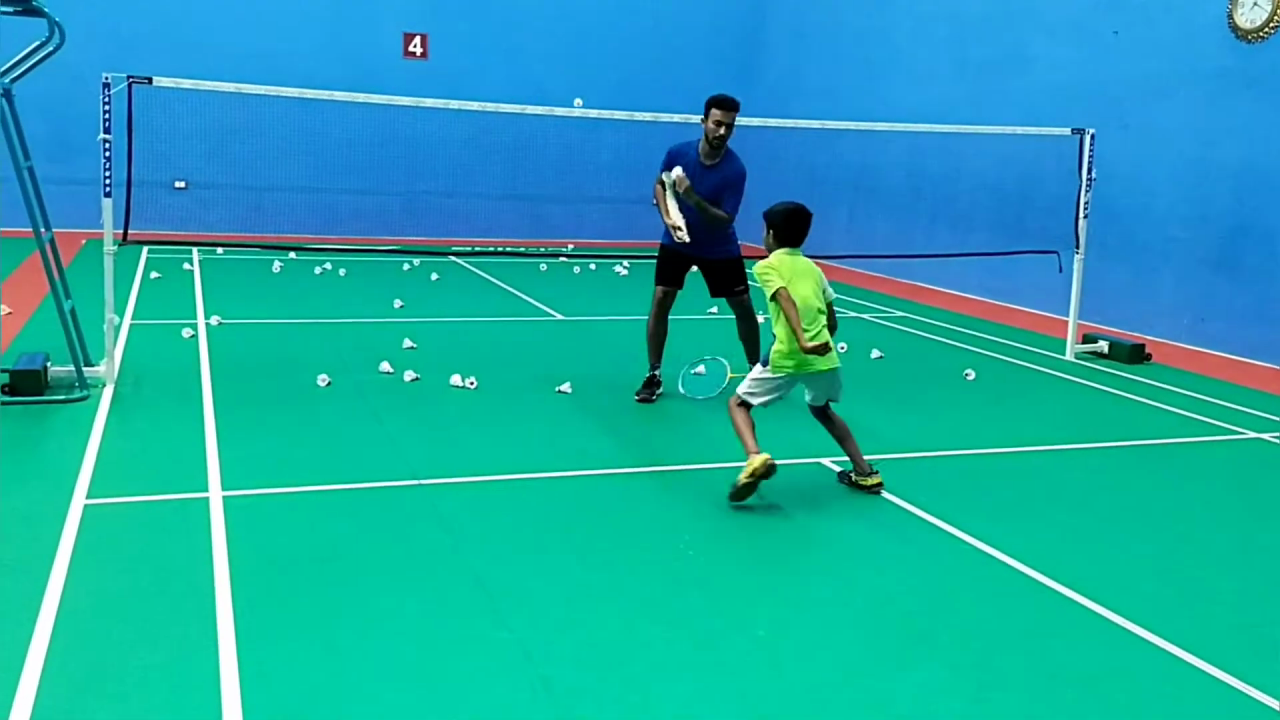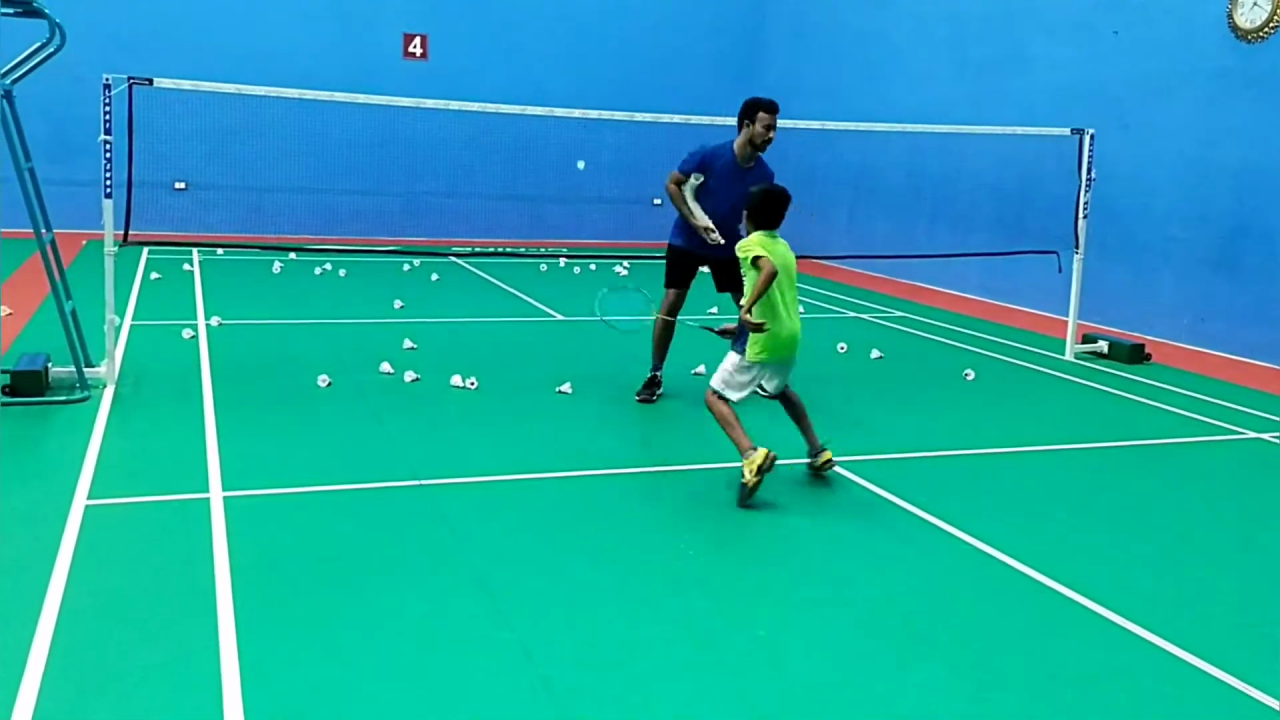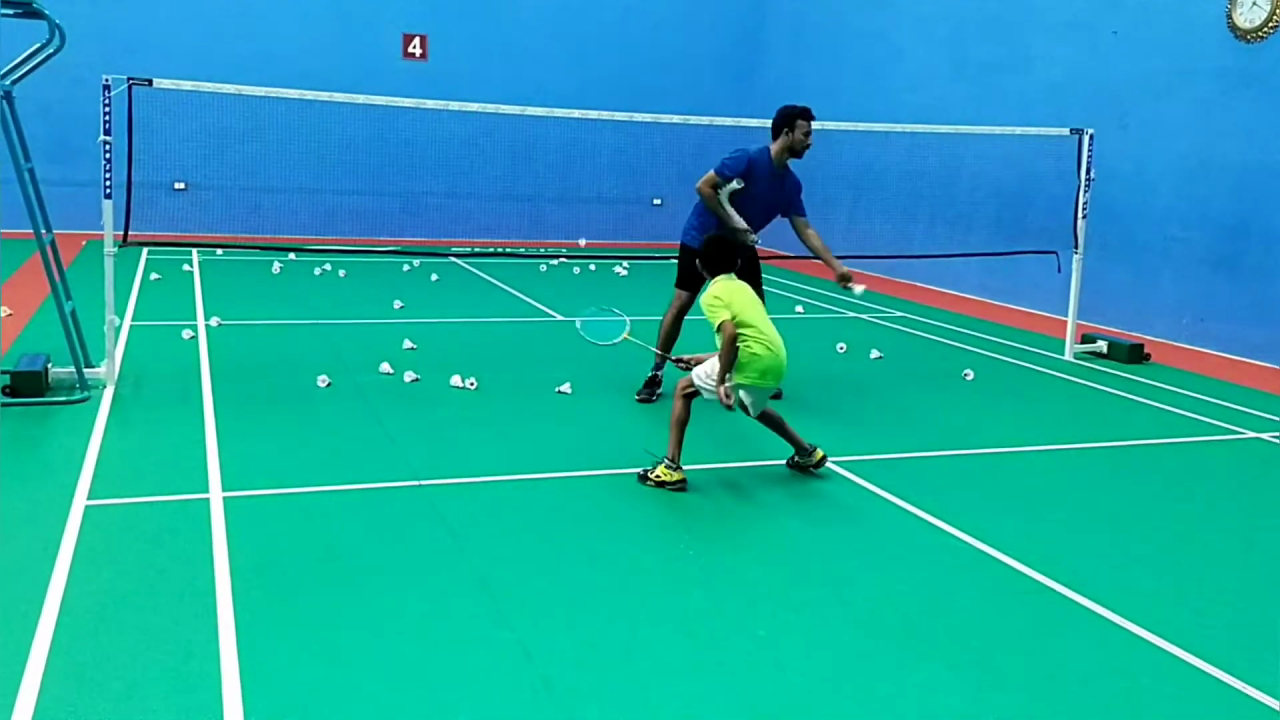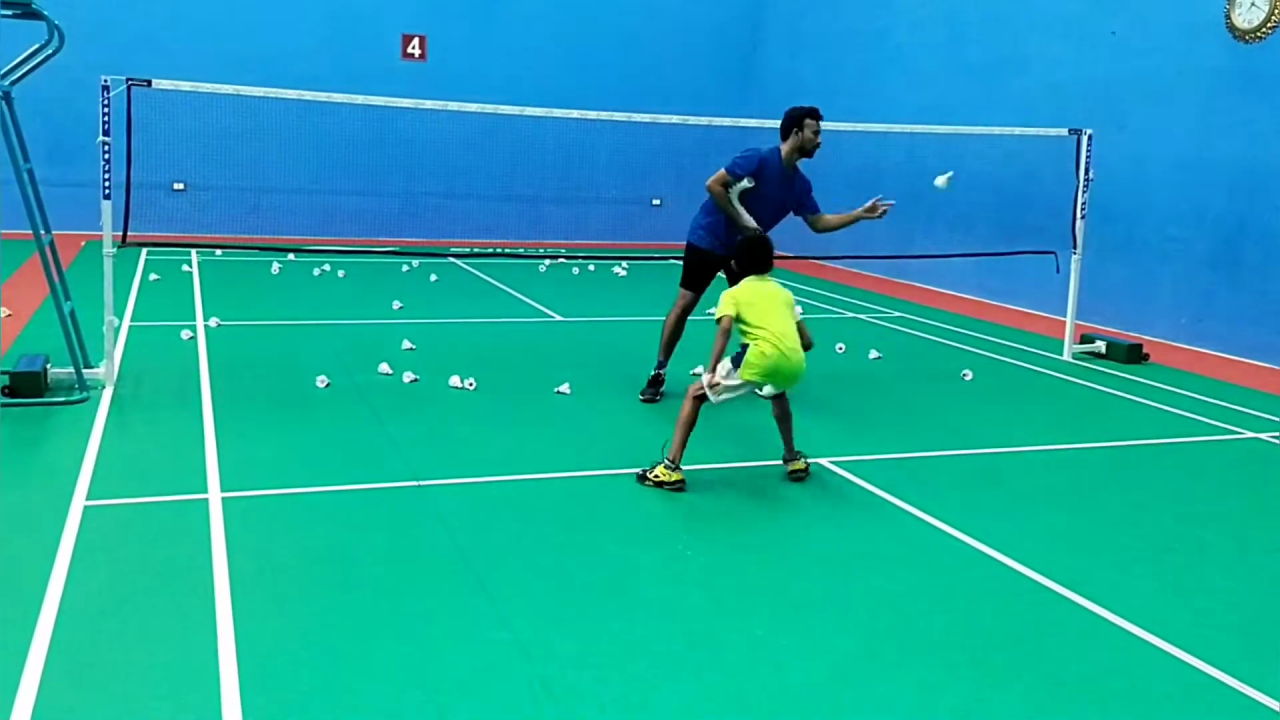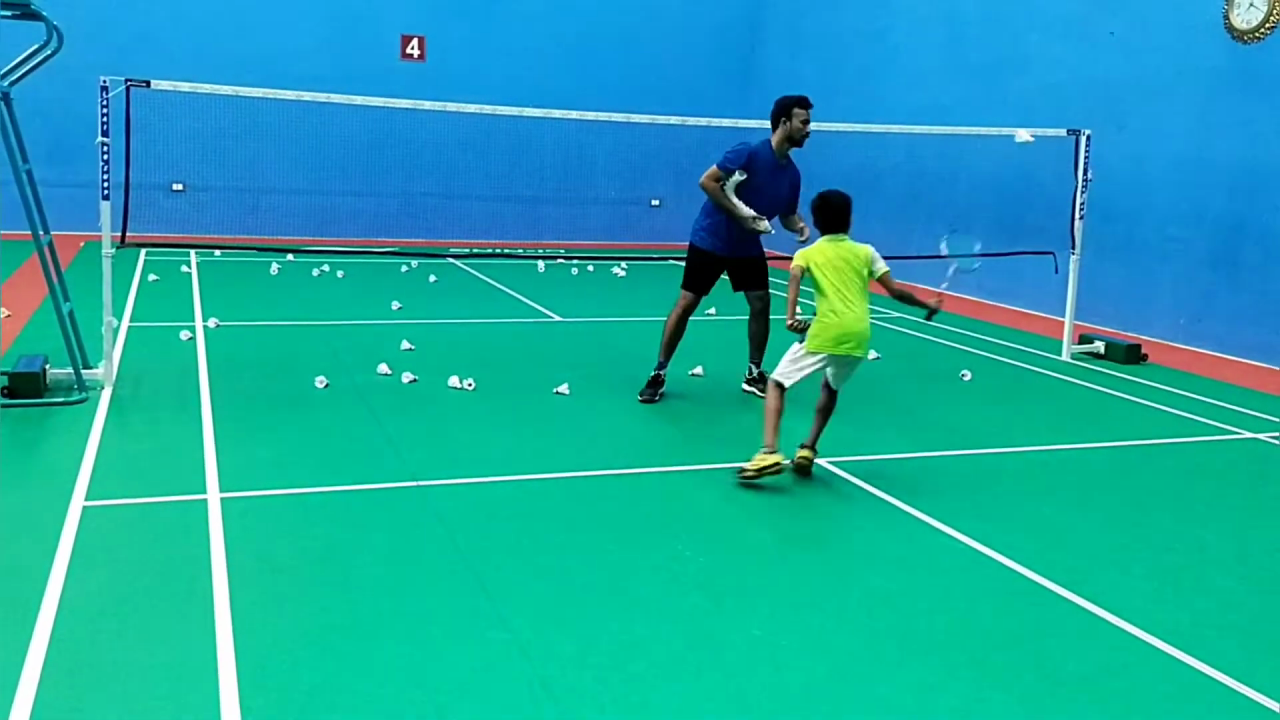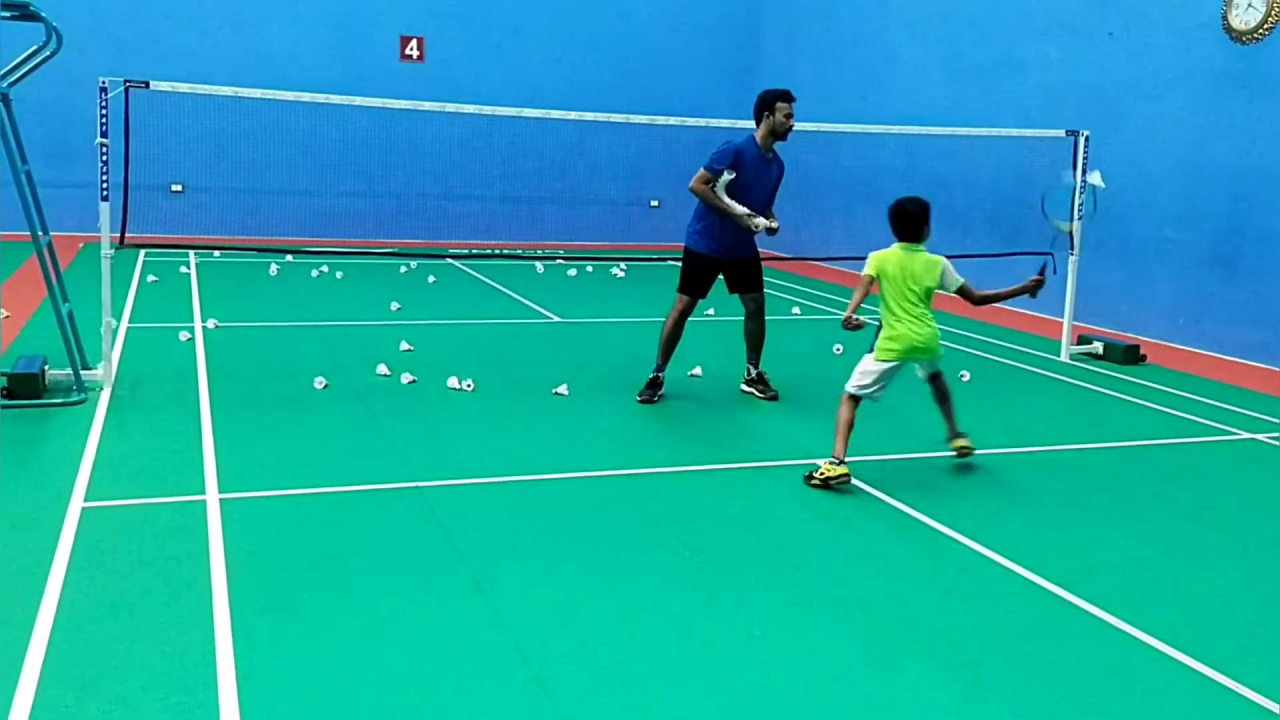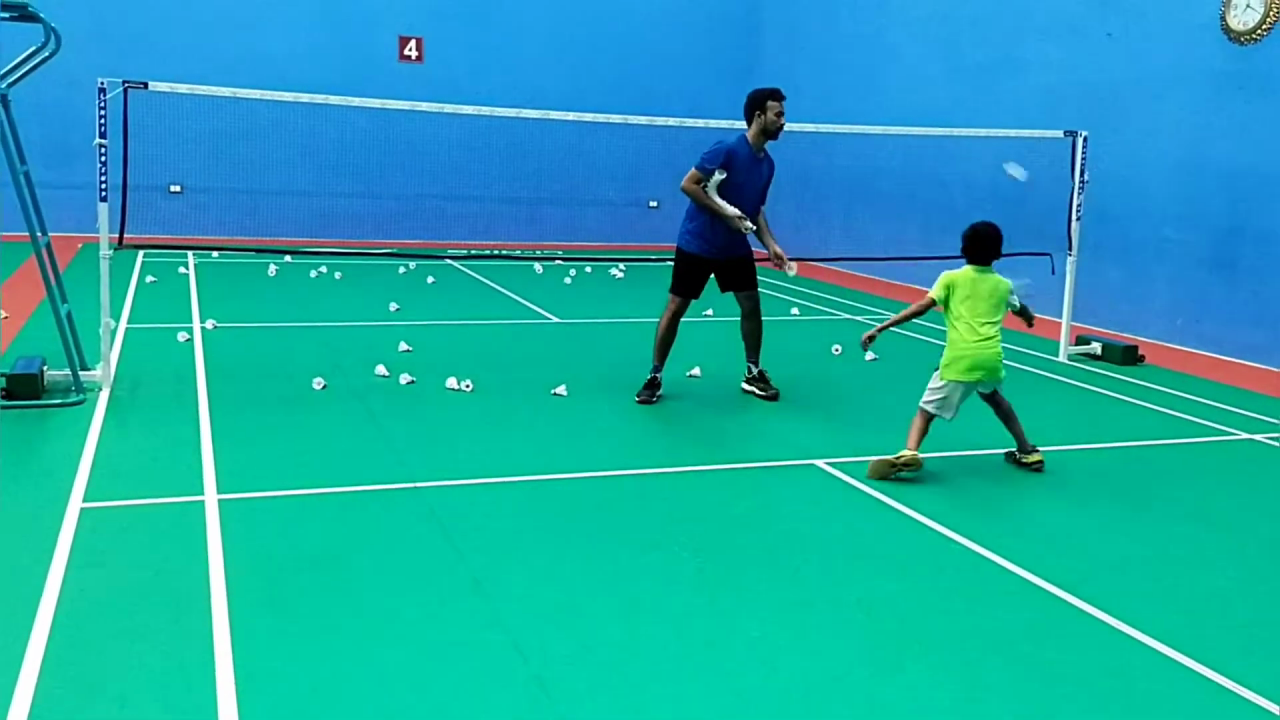
dt=0.2s
person 1, frame 1
left shoulder: (735, 170)
right shoulder: (677, 153)
left elbow: (723, 221)
right elbow: (660, 185)
left wrist: (693, 198)
right wrist: (668, 216)
left hip: (719, 248)
right hip: (677, 242)
left knee: (744, 307)
right knee: (661, 301)
right ankle: (653, 375)
person 1, frame 2
left shoulder: (763, 175)
right shoulder: (706, 155)
right elbow: (672, 184)
right wrist: (694, 221)
left hip: (728, 246)
right hip: (687, 240)
right knee: (671, 303)
right ankle: (655, 375)
person 1, frame 3
left shoulder: (790, 183)
right shoulder: (747, 160)
left elbow: (804, 230)
right elbow: (703, 187)
left wrist: (835, 266)
right wrist: (732, 224)
left hip: (740, 247)
right hip: (702, 239)
right knee: (681, 304)
right ankle: (656, 375)
person 1, frame 4
left shoulder: (800, 183)
right shoulder: (758, 159)
left elbow: (819, 223)
right elbow: (713, 185)
left wrist: (861, 214)
right wrist: (741, 221)
right hip: (707, 240)
right knee: (684, 304)
right ankle: (658, 374)
person 1, frame 5
left shoulder: (790, 173)
right shoulder: (747, 152)
left elbow: (787, 216)
right elbow: (707, 182)
left wrist: (801, 226)
right wrist: (740, 215)
left hip: (746, 247)
right hip: (709, 241)
left knee: (761, 305)
right knee: (686, 305)
left ankle: (754, 374)
right ankle: (658, 374)
person 1, frame 6
left shoulder: (776, 165)
right shoulder: (735, 150)
right elbow: (696, 185)
left wrist: (771, 220)
right wrist: (733, 213)
left hip: (742, 248)
right hip: (704, 243)
left knee: (756, 306)
right knee: (683, 307)
left ankle: (752, 375)
right ankle: (657, 376)
person 1, frame 7
left shoulder: (768, 163)
right shoulder: (727, 150)
right elbow: (688, 184)
left wrist: (770, 244)
right wrist: (725, 214)
left hip: (736, 248)
right hip: (697, 243)
left knee: (752, 305)
right knee: (676, 307)
left ankle: (753, 373)
right ankle: (655, 376)
person 2, frame 1
left shoulder: (767, 267)
right shoulder: (812, 268)
left elbow: (787, 301)
right elbow: (830, 316)
left wrist: (801, 341)
left hip: (788, 354)
right hip: (824, 356)
left knee: (738, 403)
right knee: (821, 409)
left ankle: (756, 458)
right ankle: (866, 473)
person 2, frame 2
left shoulder: (749, 245)
right shoulder: (783, 248)
left elbow: (770, 270)
left wrist: (746, 308)
right wrist: (740, 326)
left hip: (763, 337)
right hip: (789, 335)
left knee: (715, 397)
right knee: (780, 389)
left ankle: (752, 454)
right ankle: (817, 452)
person 2, frame 3
left shoulder: (712, 297)
right shoulder: (743, 288)
left elbow: (729, 335)
left wrist: (720, 383)
right wrist: (702, 360)
left hip: (753, 361)
right hip: (776, 362)
left knee: (684, 389)
right knee: (752, 407)
left ankle: (672, 468)
right ankle: (807, 453)
person 2, frame 4
left shoulder: (732, 295)
right shoulder: (784, 293)
left elbow: (724, 329)
right elbow: (807, 341)
left wrist: (712, 372)
left hip: (763, 360)
right hip: (795, 365)
left knee: (694, 395)
right knee: (776, 393)
left ankle: (671, 469)
right ankle: (793, 459)
person 2, frame 5
left shoulder: (806, 254)
right shoulder: (865, 252)
left elbow: (795, 277)
right elbow: (894, 291)
left wrist: (790, 316)
right wrist: (930, 306)
left hip: (822, 333)
right hip: (854, 337)
left knee: (776, 385)
right knee: (830, 389)
left ankle: (769, 453)
right ankle: (807, 450)
person 2, frame 6
left shoulder: (878, 259)
right shoulder: (937, 264)
left elbow: (864, 286)
right elbow: (974, 298)
left wrist: (849, 314)
right wrist: (1024, 288)
left hip: (892, 342)
right hip: (927, 340)
left knee: (850, 397)
right knee: (934, 376)
left ankle: (837, 463)
right ankle: (956, 437)
person 2, frame 7
left shoulder: (951, 278)
right shoulder: (1003, 287)
left elbow: (920, 308)
right elbow: (1023, 312)
left wrist: (879, 328)
right wrist: (1031, 318)
left hip: (959, 361)
right hip: (990, 359)
left knee: (926, 412)
right knee: (992, 395)
left ankle: (909, 453)
right ankle: (1028, 452)
